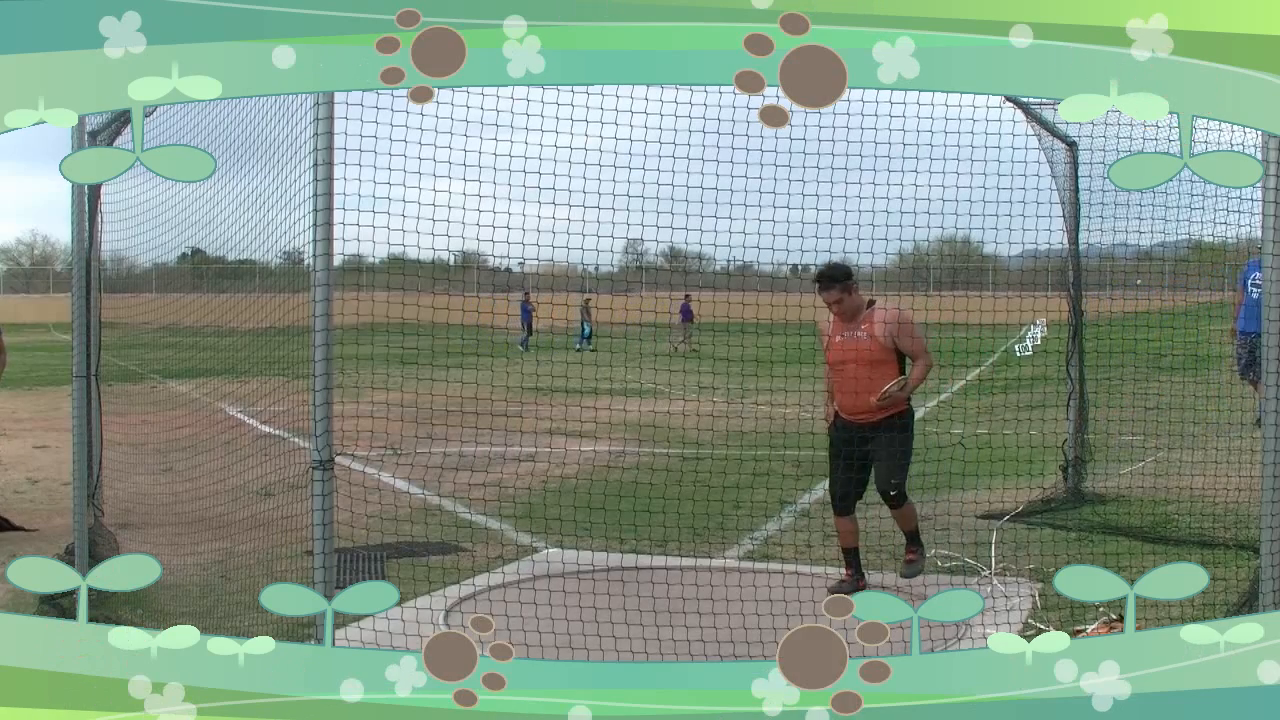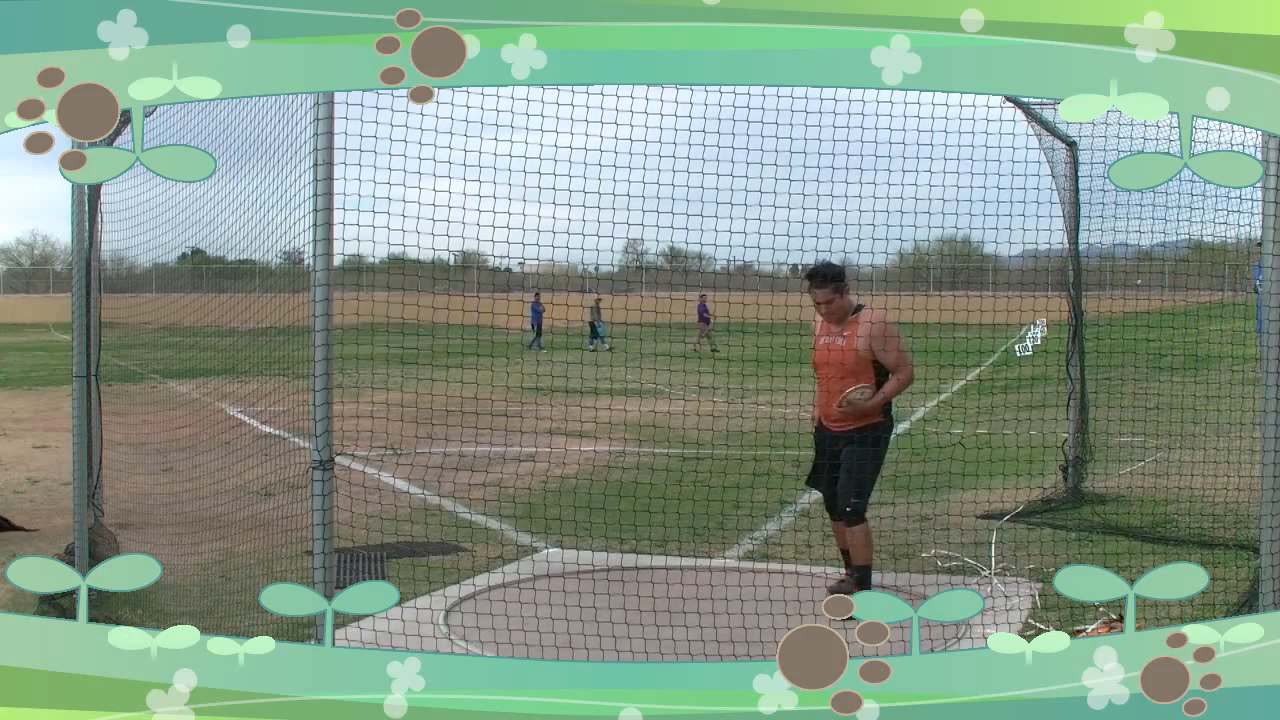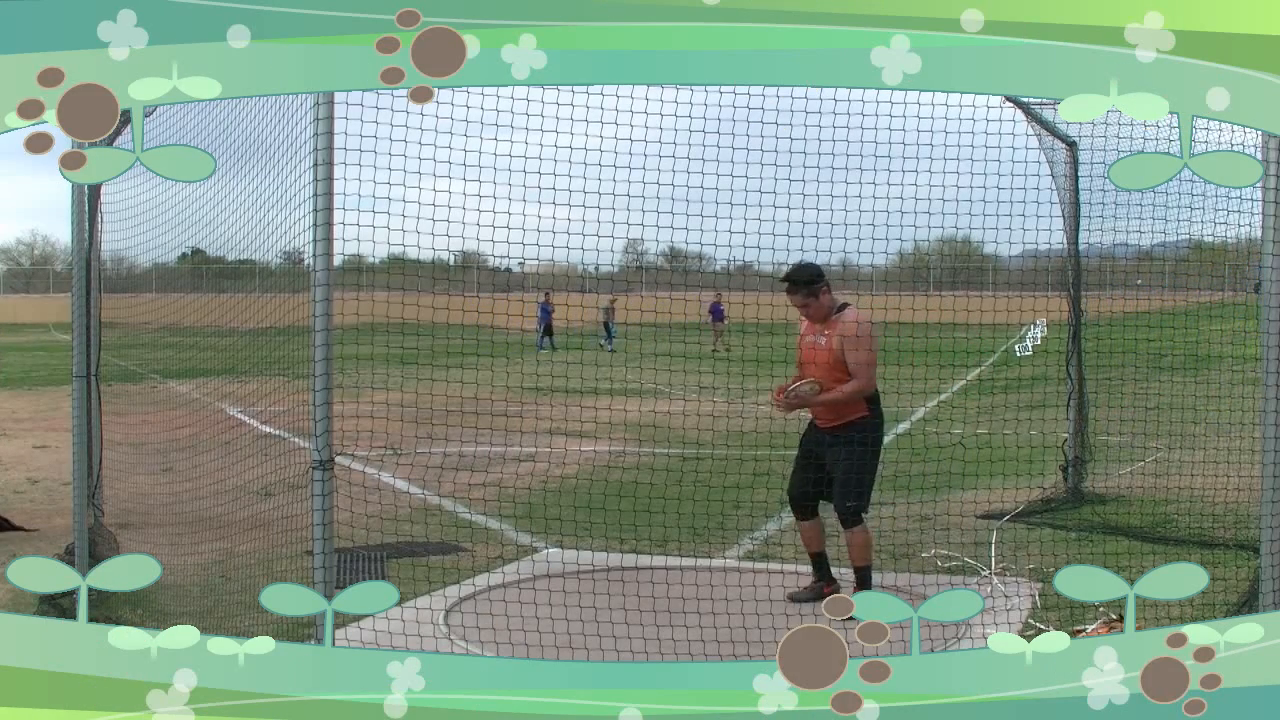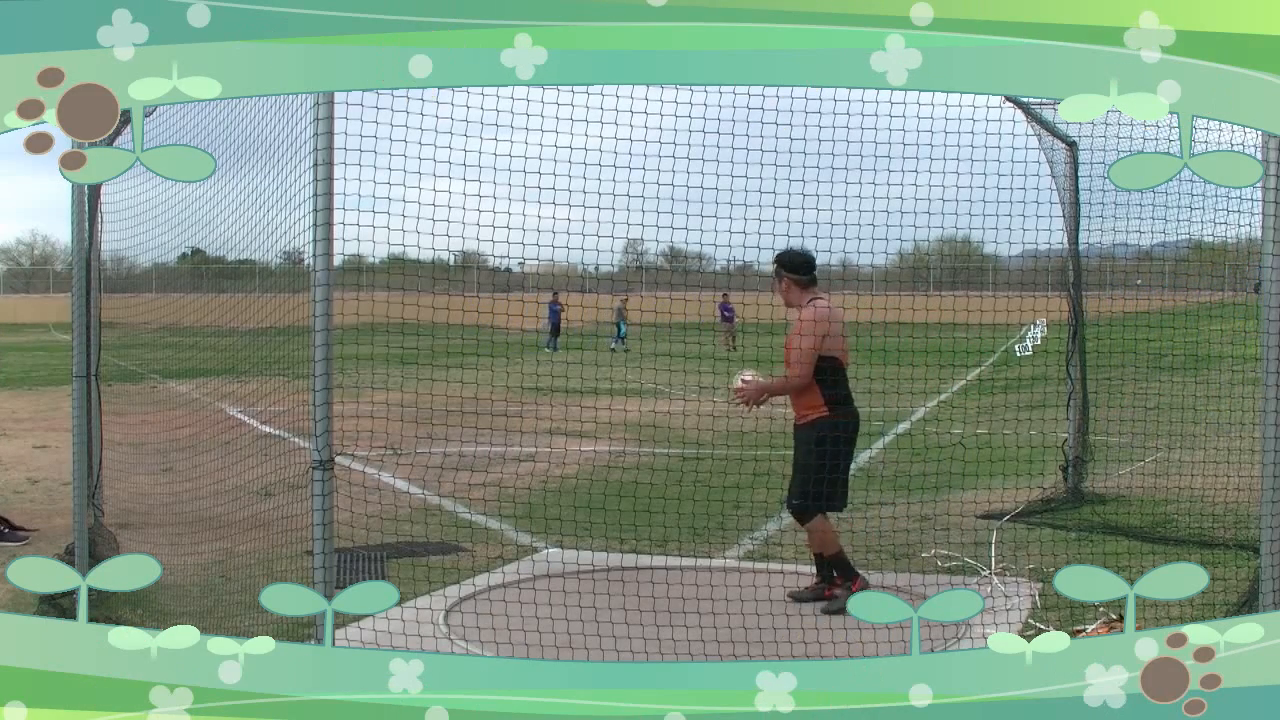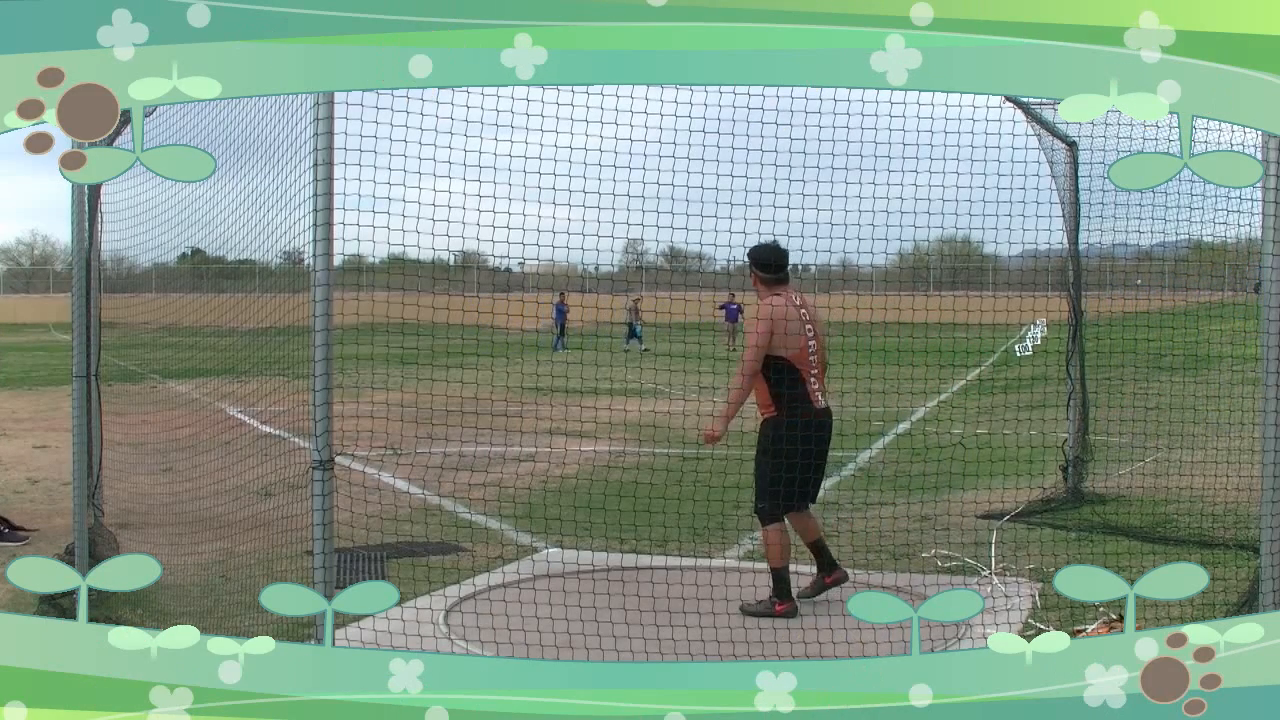
dt=0.5s
person 1, frame 1
left shoulder: (891, 318)
right shoulder: (827, 326)
left elbow: (923, 359)
left wrist: (904, 393)
right wrist: (829, 402)
left hip: (891, 423)
right hip: (846, 426)
left knee: (891, 490)
right knee: (840, 501)
left ankle: (914, 546)
right ankle: (854, 573)
person 1, frame 2
left shoulder: (873, 325)
right shoulder: (819, 325)
left elbow: (905, 373)
left wrist: (870, 405)
right wrist: (819, 406)
left hip: (867, 431)
right hip: (828, 430)
left knee: (851, 508)
right knee: (834, 505)
left ankle: (864, 590)
right ankle: (851, 571)
person 1, frame 3
left shoulder: (854, 324)
right shoulder: (806, 324)
left elbow: (866, 384)
left wrist: (814, 401)
right wrist: (789, 389)
left hip: (856, 430)
right hip: (819, 428)
left knee: (848, 511)
right knee: (800, 501)
left ankle: (864, 592)
right ankle: (824, 580)
person 1, frame 4
left shoulder: (811, 314)
right shoulder: (818, 311)
left elbow: (799, 377)
left wrist: (760, 389)
right wrist: (767, 389)
left hip: (827, 425)
right hip: (820, 423)
left knee: (802, 506)
right knee: (813, 506)
left ankle: (849, 578)
right ankle: (826, 582)
person 1, frame 5
left shoulder: (770, 309)
right shoulder: (805, 308)
left elbow: (749, 369)
left wrist: (724, 419)
left hip: (786, 424)
right hip: (816, 418)
left knee: (770, 511)
right knee: (793, 503)
left ankle: (782, 599)
right ankle: (829, 569)
